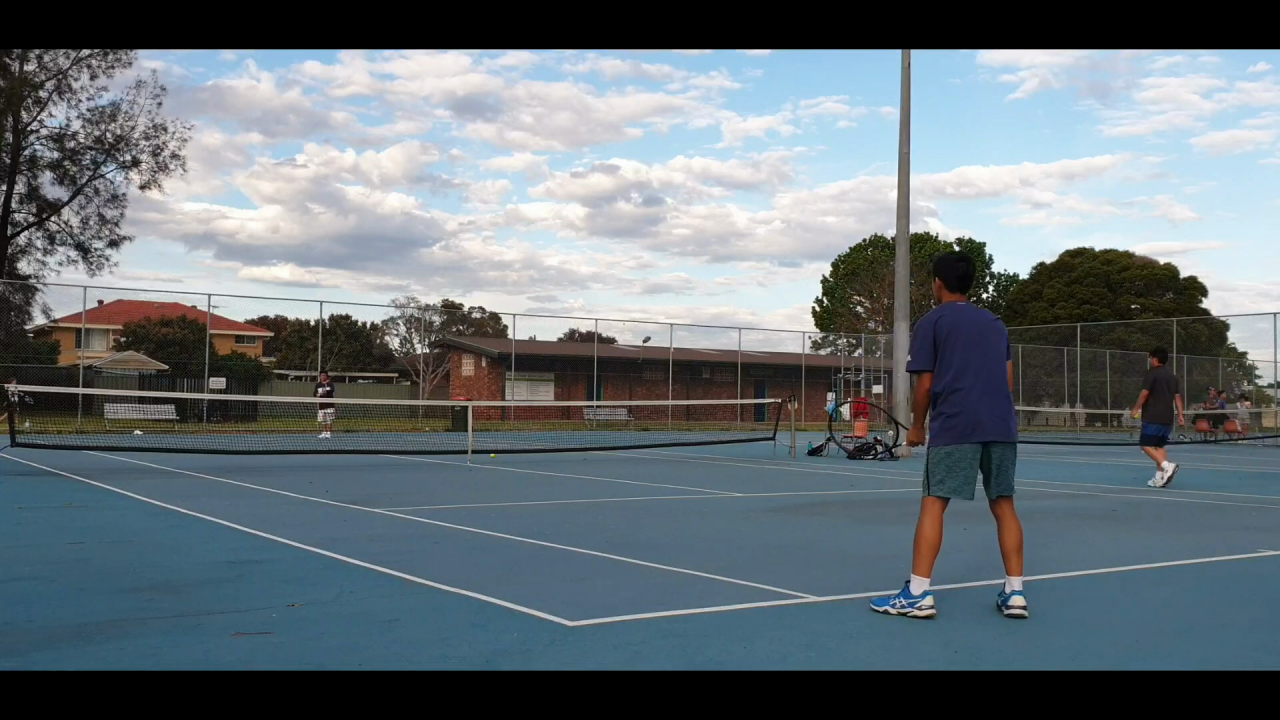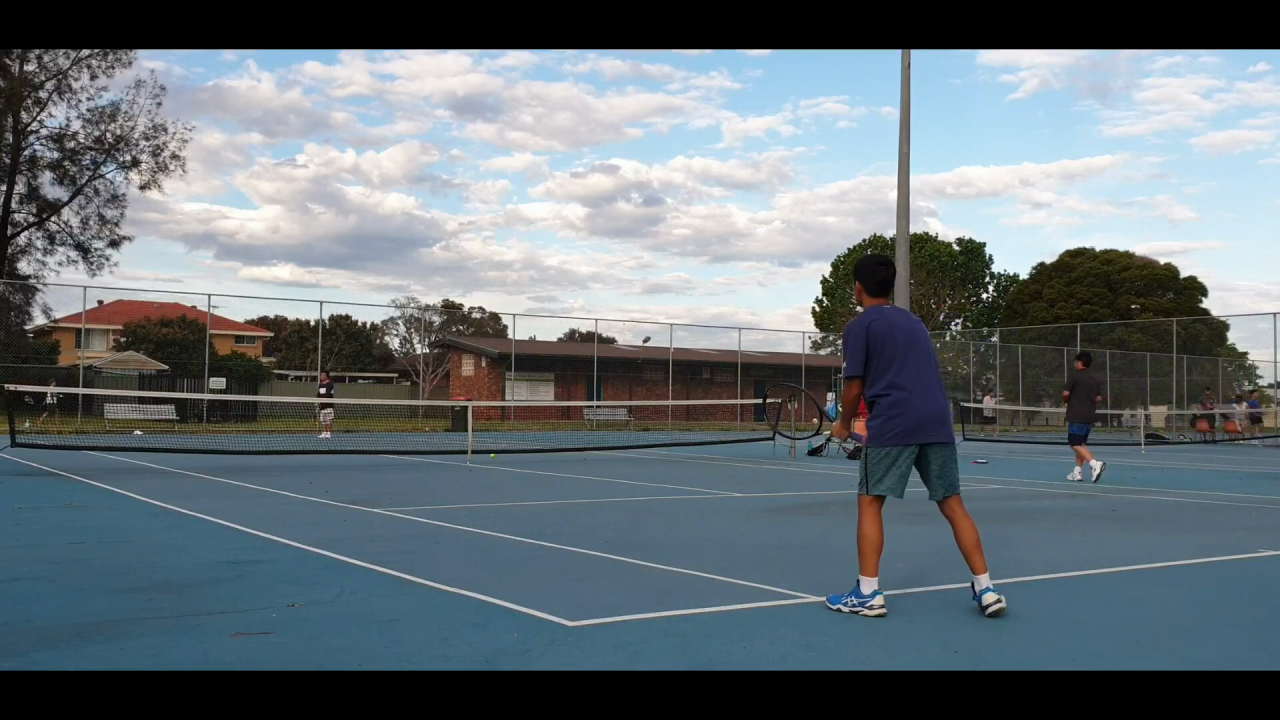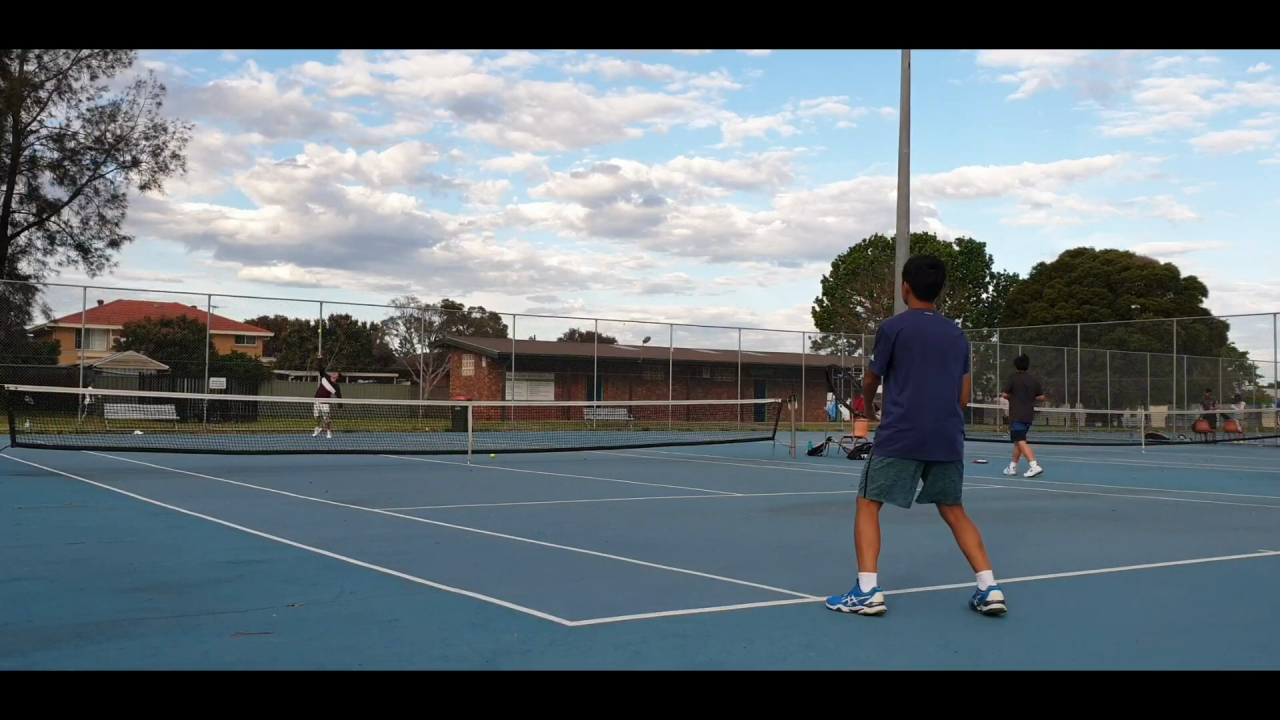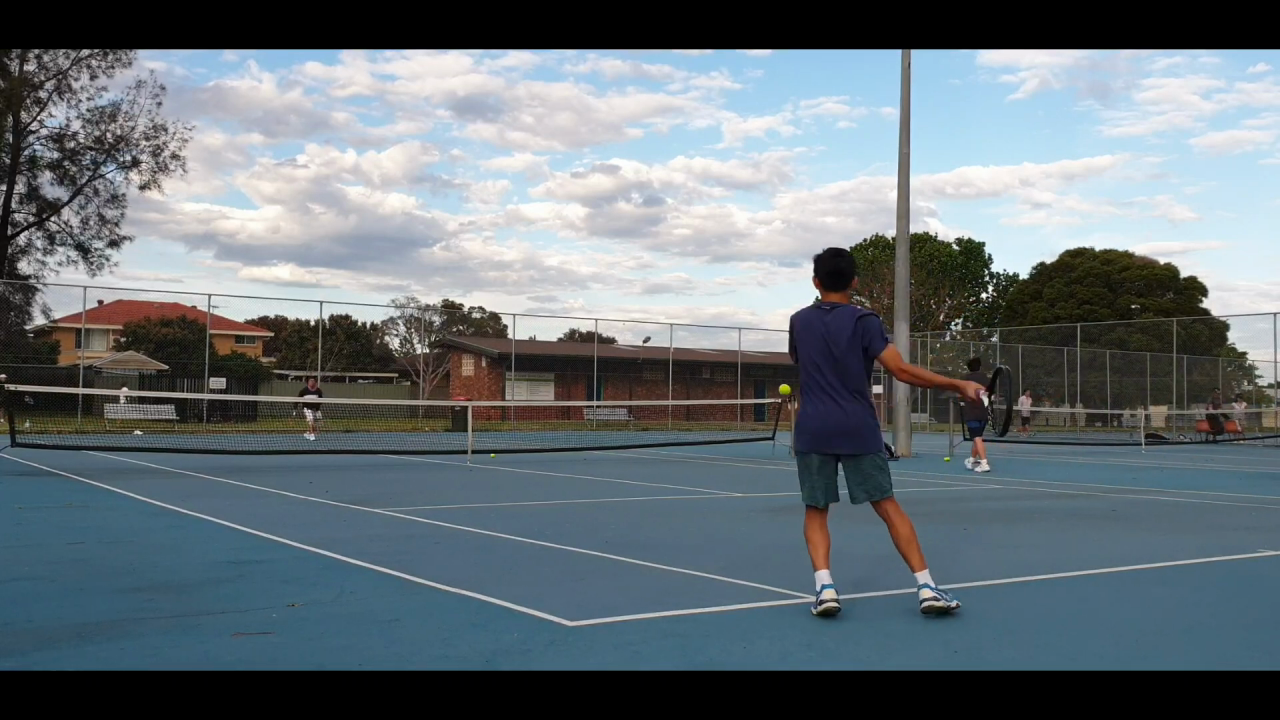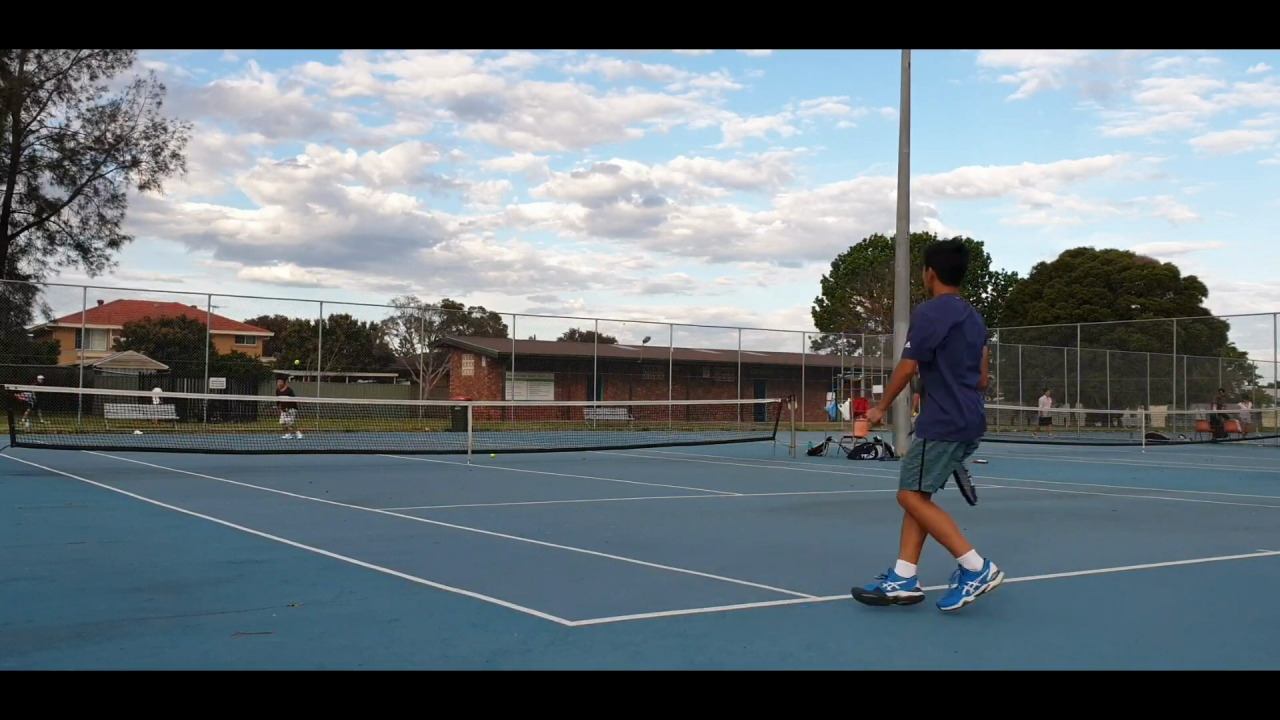
dt=1s
person 1, frame 1
left shoulder: (931, 322)
right shoulder: (994, 322)
left elbow: (925, 385)
right elbow: (1008, 379)
left wrist: (918, 426)
left hip: (954, 426)
right hip: (1002, 425)
left knee: (933, 505)
right knee: (1004, 506)
left ankle: (919, 593)
right ankle: (1015, 593)
person 1, frame 2
left shoulder: (859, 326)
right shoulder: (914, 322)
left elbow: (855, 387)
left wrist: (844, 423)
left hip: (892, 424)
right hip: (938, 423)
left knee: (870, 503)
right knee: (953, 505)
left ankle: (868, 594)
right ankle: (985, 588)
person 1, frame 3
left shoulder: (893, 328)
right shoulder: (956, 334)
left elbow: (872, 381)
right elbow: (963, 394)
left wrist: (866, 404)
left hip: (899, 436)
right hip: (947, 437)
left knee: (867, 506)
right knee: (954, 512)
left ankle: (869, 589)
right ankle: (989, 588)
person 1, frame 4
left shoulder: (800, 322)
right shoulder: (863, 320)
right elbow: (901, 370)
right wrist: (957, 384)
left hip: (817, 433)
right hip: (861, 432)
left knee: (815, 514)
right knee: (889, 510)
left ankle: (824, 586)
right ankle: (928, 588)
person 1, frame 5
left shoulder: (929, 311)
right shoulder: (974, 316)
left elbow: (905, 370)
right elbow: (982, 377)
left wrist: (879, 408)
left hip: (942, 423)
right hip: (968, 423)
left knee: (914, 498)
right knee: (912, 493)
left ankle: (978, 569)
right ankle: (902, 579)
